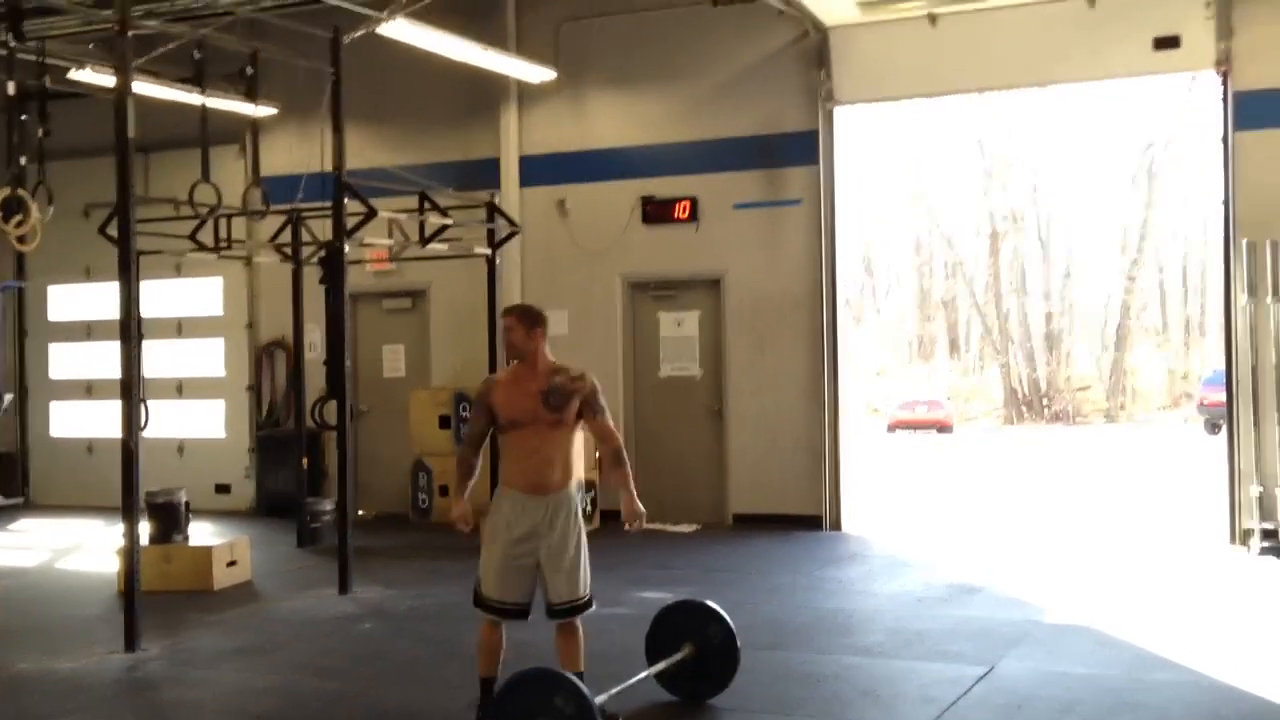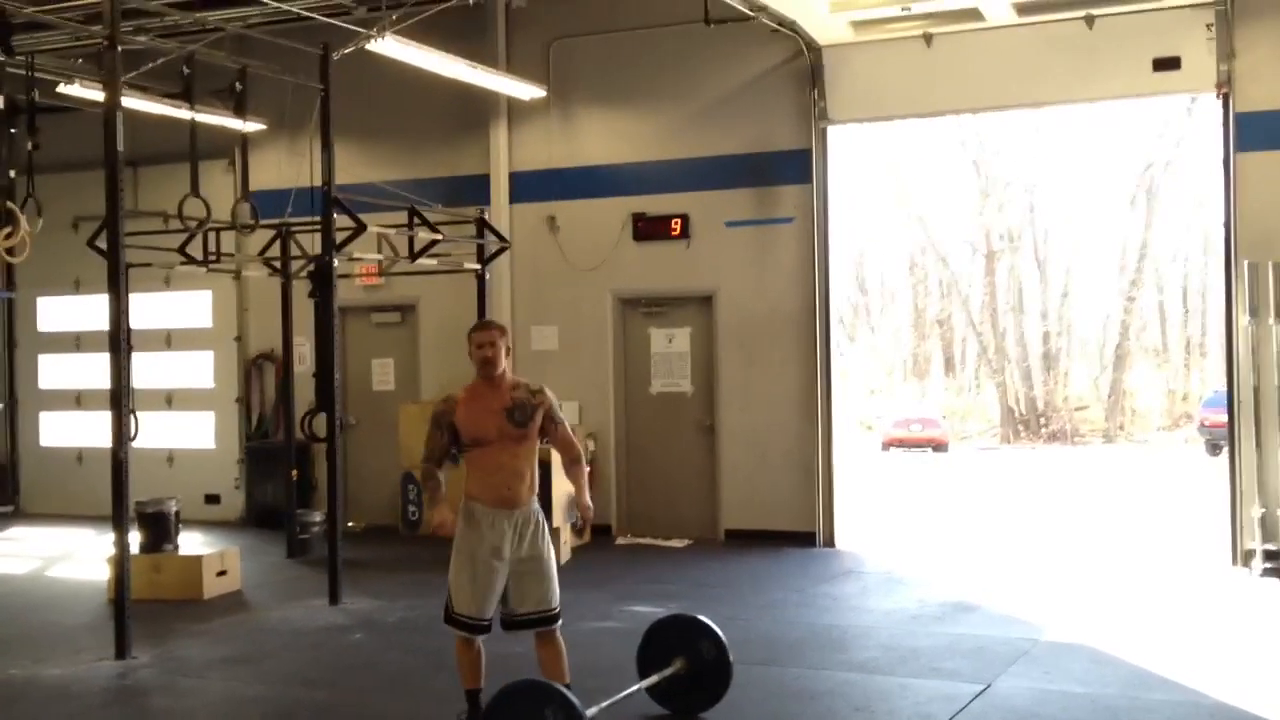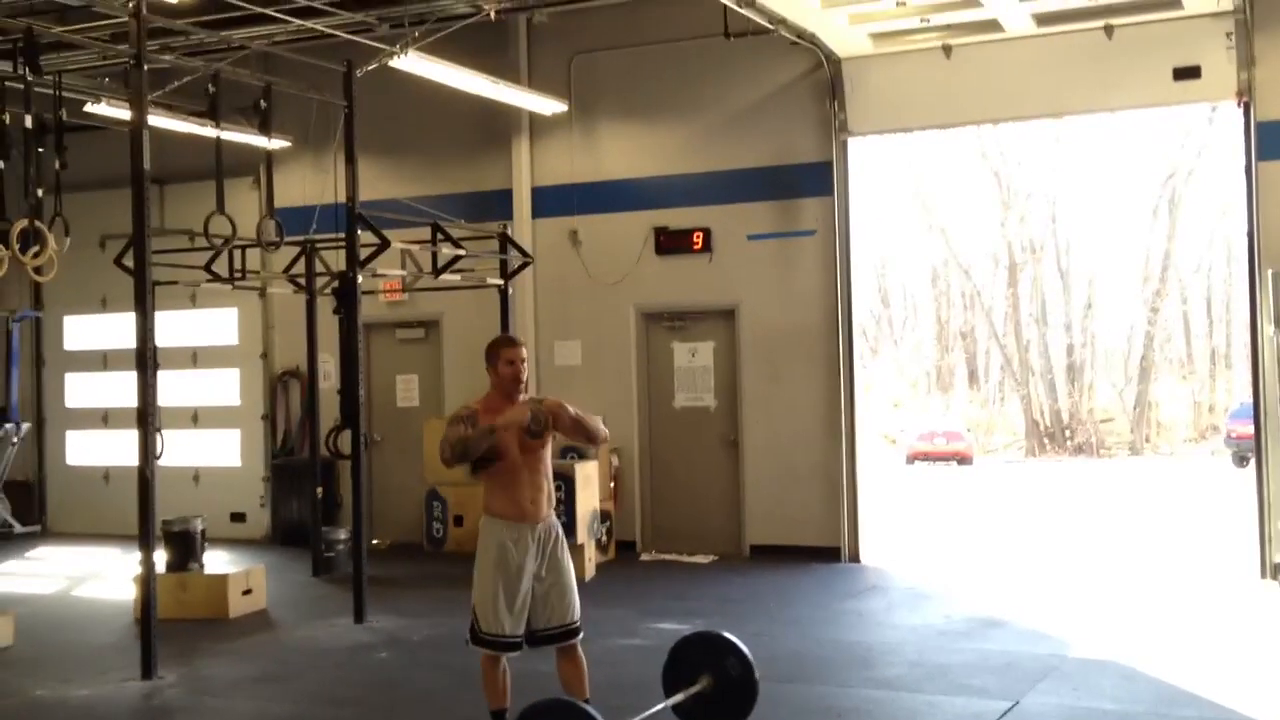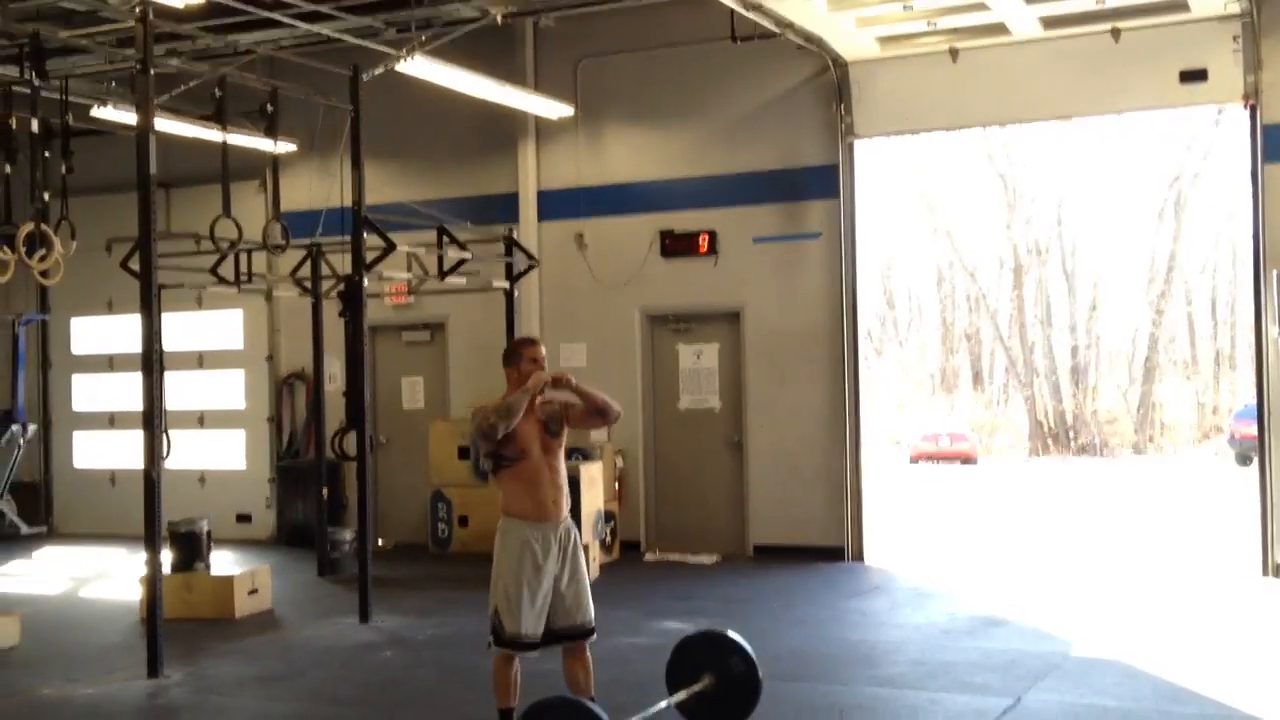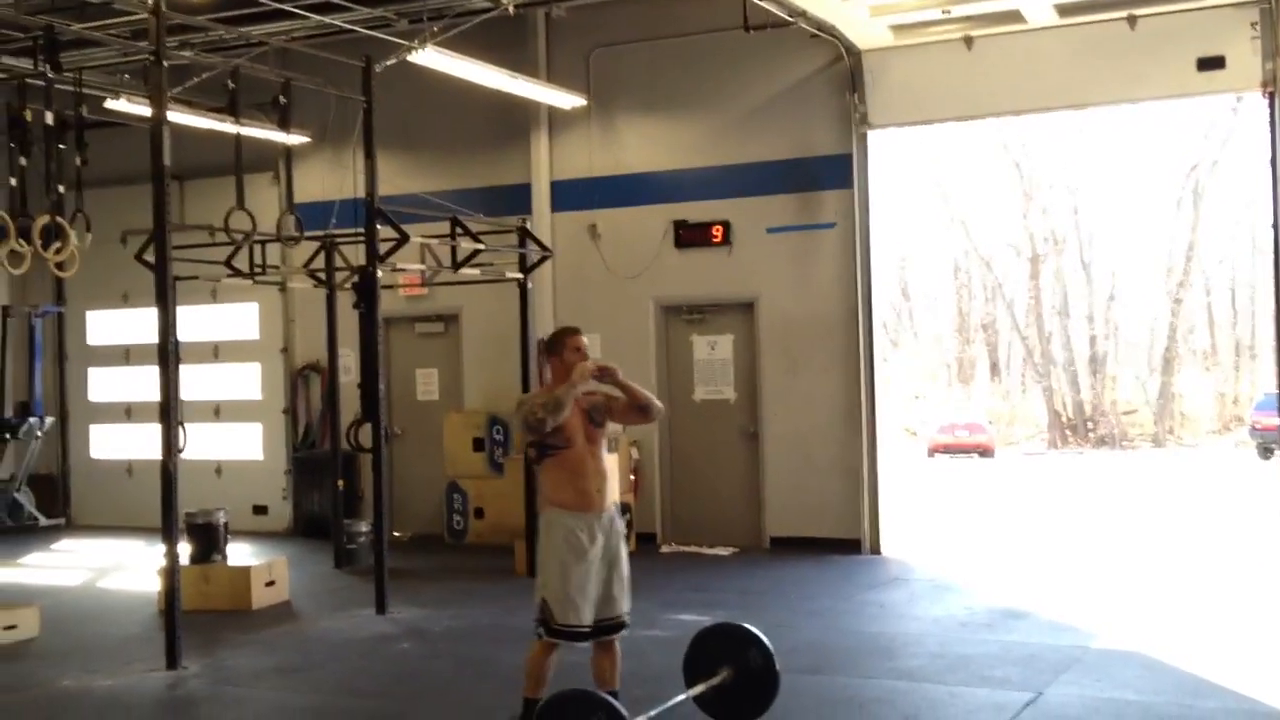
dt=0.3s
person 1, frame 1
left shoulder: (577, 384)
right shoulder: (493, 388)
left elbow: (609, 441)
right elbow: (471, 446)
left wrist: (628, 495)
right wrist: (461, 496)
left hip: (561, 506)
right hip: (511, 507)
left knee: (569, 613)
right knee: (495, 611)
person 1, frame 2
left shoulder: (536, 398)
right shoulder: (452, 407)
left elbow: (569, 449)
right elbow: (431, 464)
left wrist: (581, 491)
right wrist: (437, 505)
left hip: (528, 520)
right hip: (479, 521)
left knee: (547, 623)
right knee: (468, 627)
person 1, frame 3
left shoulder: (544, 409)
right shoulder: (470, 416)
left elbow: (599, 434)
right elbow: (449, 455)
left wrist: (572, 416)
right wrist: (496, 425)
left hip: (549, 533)
right hip: (502, 537)
left knee: (568, 639)
right knee: (494, 644)
person 1, frame 4
left shoulder: (556, 410)
right shoulder: (492, 414)
left elbow: (611, 414)
right elbow: (492, 428)
left wrist: (573, 387)
right wrist: (527, 391)
left hip: (565, 534)
right hip: (521, 536)
left knee: (578, 639)
right knee: (510, 642)
person 1, frame 5
left shoulder: (599, 402)
right shoulder: (533, 404)
left elbow: (653, 412)
right elbow: (542, 420)
left wrist: (618, 381)
right wrist: (574, 382)
left hip: (608, 523)
right hip: (565, 525)
left knee: (608, 630)
right knee: (555, 630)
